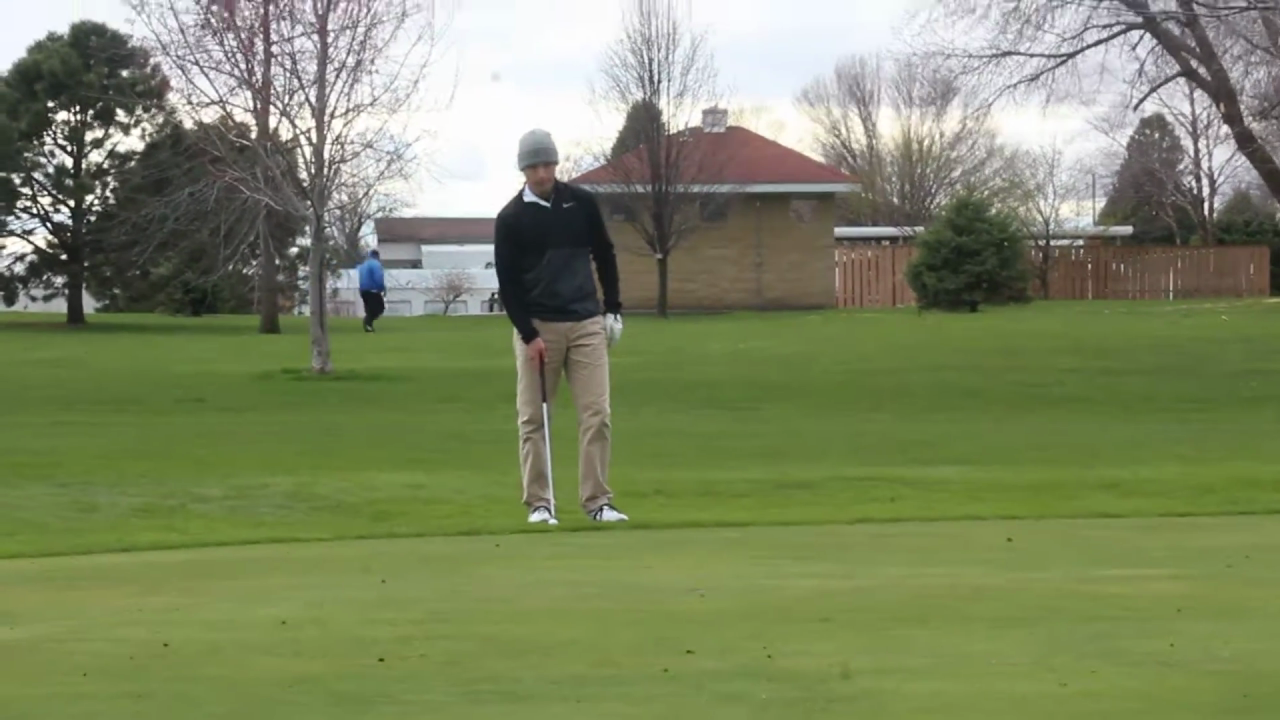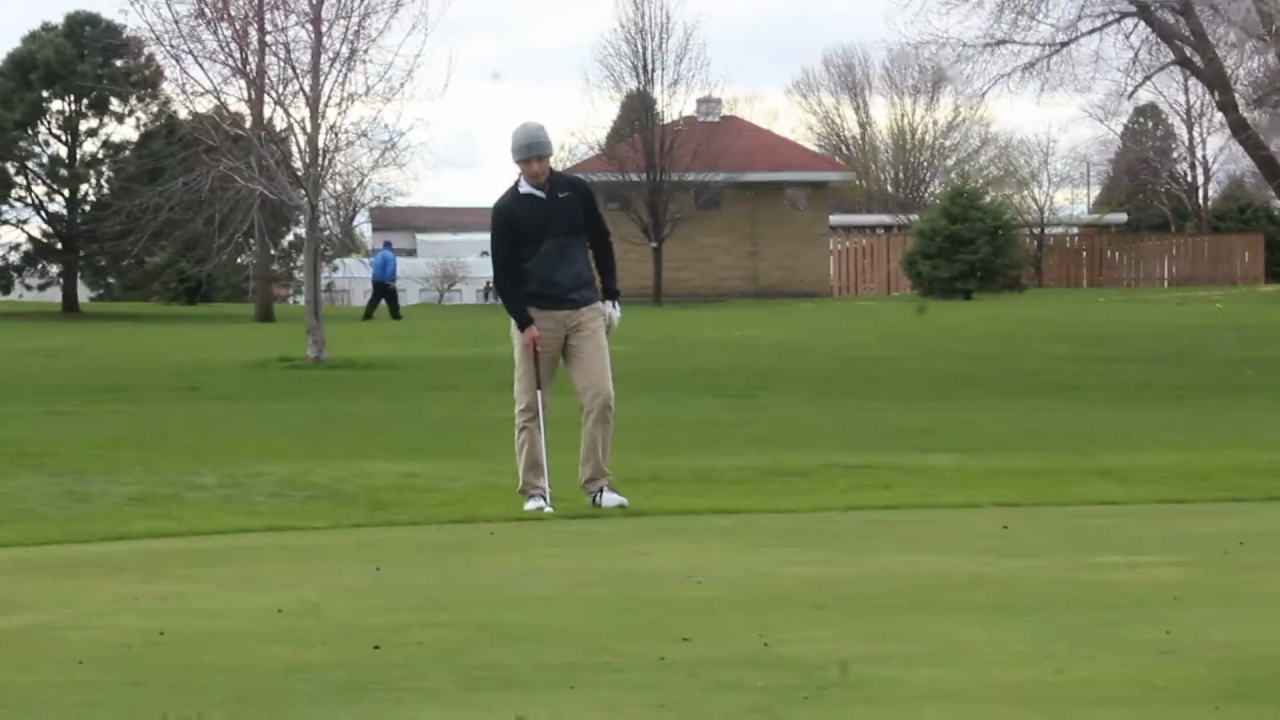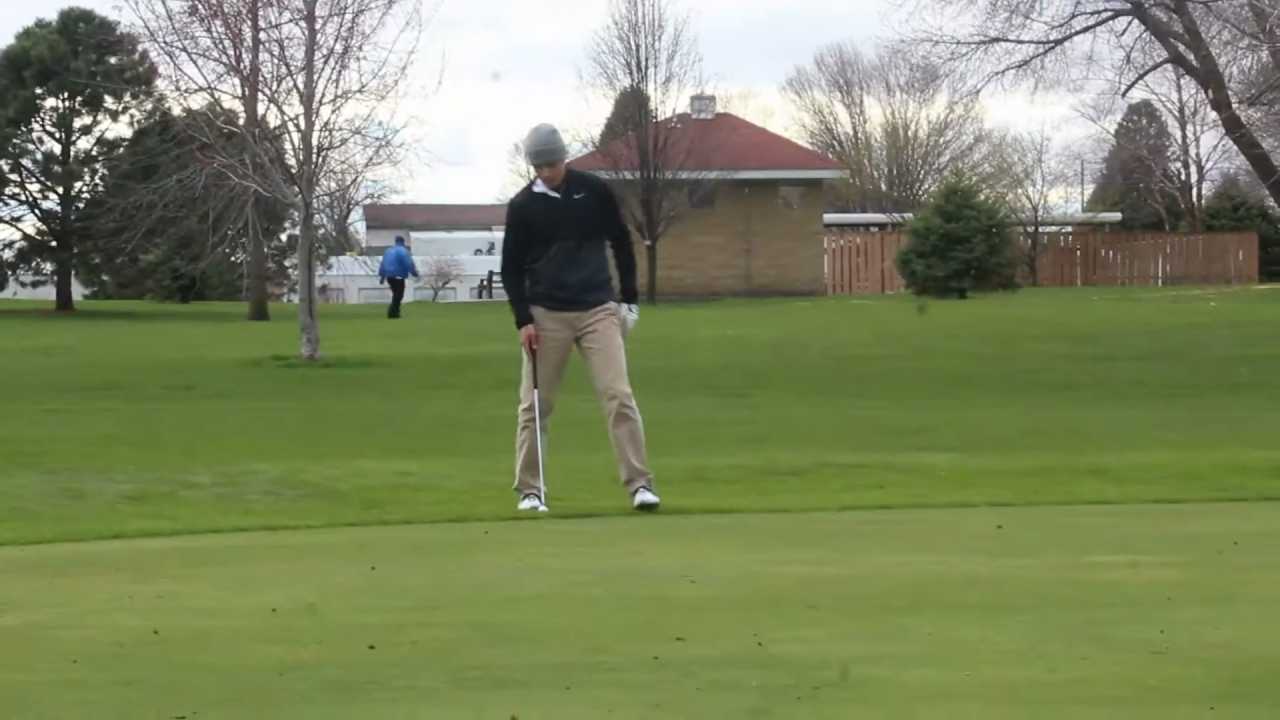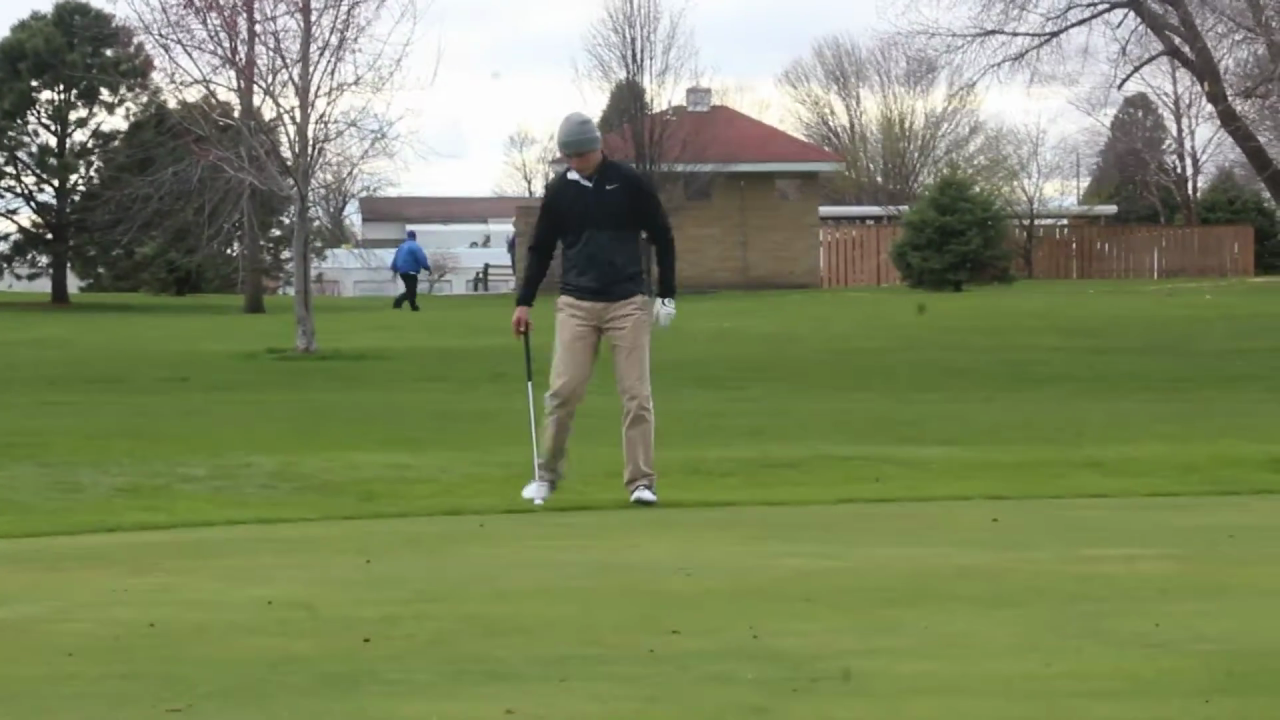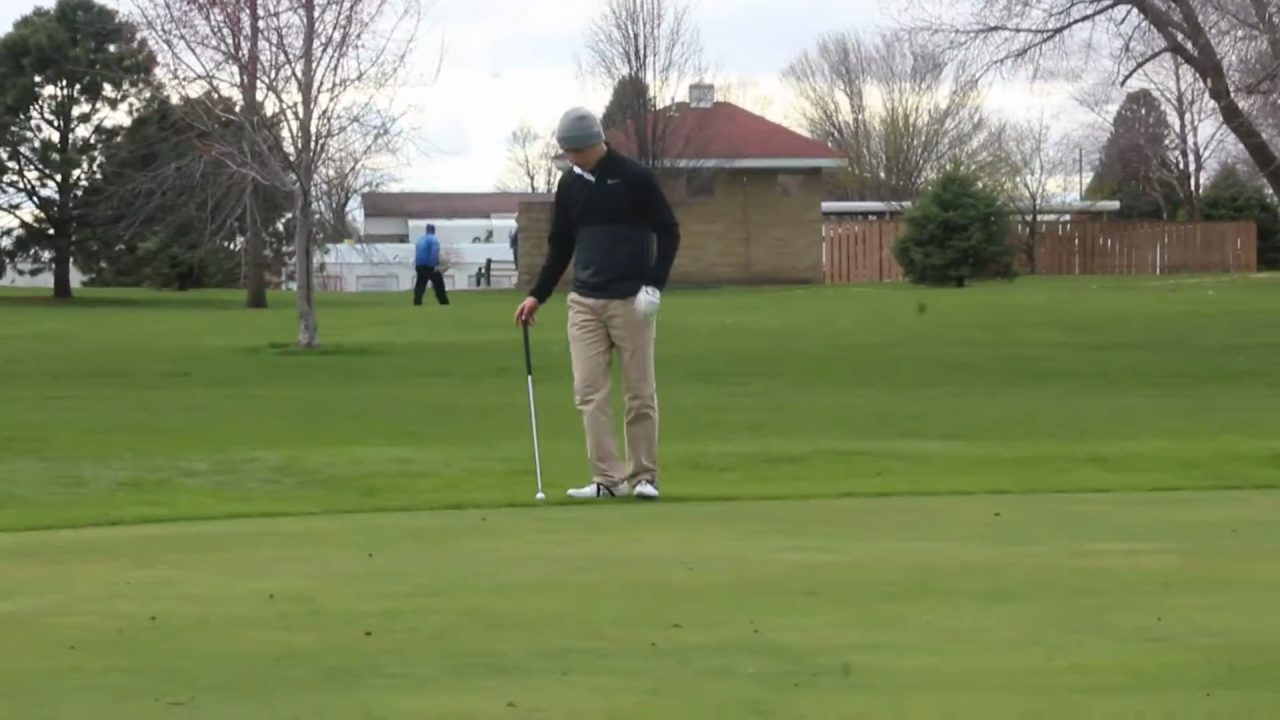
dt=0.3s
person 1, frame 1
left shoulder: (582, 202)
right shoulder: (511, 218)
left elbow: (604, 255)
right elbow: (507, 283)
left wrist: (613, 309)
right wrist: (528, 334)
left hip: (587, 323)
right hip: (537, 327)
left knee: (596, 414)
right knee: (532, 418)
left ankle: (597, 501)
right ankle: (538, 503)
person 1, frame 2
left shoulder: (577, 191)
right shoulder: (507, 208)
left elbow: (601, 243)
right elbow: (503, 272)
left wrist: (611, 296)
right wrist: (523, 323)
left hip: (585, 310)
right hip: (535, 315)
left knee: (600, 396)
right knee: (529, 406)
left ankle: (597, 484)
right ankle: (534, 490)
person 1, frame 3
left shoulder: (595, 190)
right shoulder: (522, 206)
left elbow: (622, 243)
right elbow: (511, 268)
left wrist: (629, 299)
right wrist: (523, 319)
left hip: (598, 310)
right hip: (546, 315)
left knee: (618, 396)
right knee: (534, 406)
left ankle: (639, 483)
right ankle: (529, 489)
person 1, frame 4
left shoulder: (631, 182)
right shoulder: (558, 191)
left elbow: (662, 237)
right elbow: (541, 249)
left wrist: (666, 294)
right wrist: (524, 301)
left hip: (627, 302)
right hip: (575, 303)
left knee: (635, 393)
right knee: (564, 389)
left ankle: (641, 481)
right ankle: (546, 472)
person 1, frame 5
left shoulder: (635, 177)
right shoulder: (569, 184)
left elbow: (668, 231)
right elbow: (560, 246)
left wrist: (653, 285)
right wrist: (537, 294)
left hip: (631, 299)
right hip: (584, 300)
left knee: (639, 392)
right knee: (590, 391)
left ankle: (643, 476)
right ankle: (608, 479)
